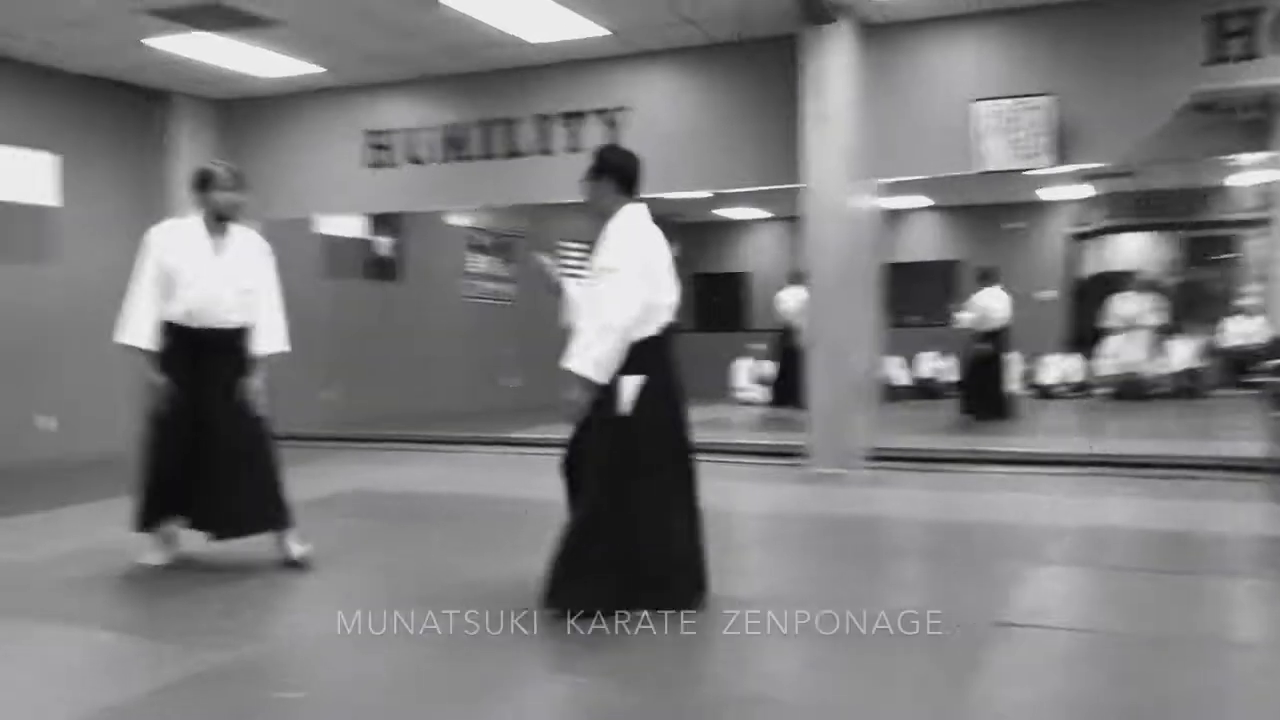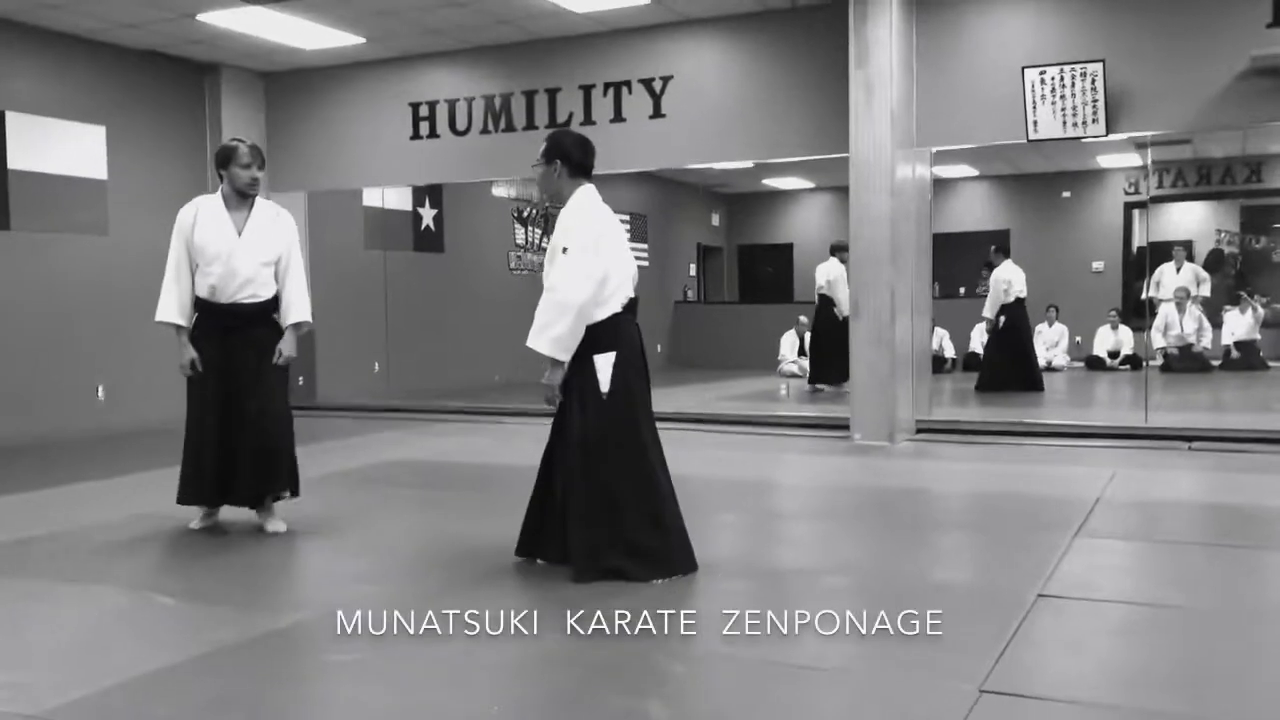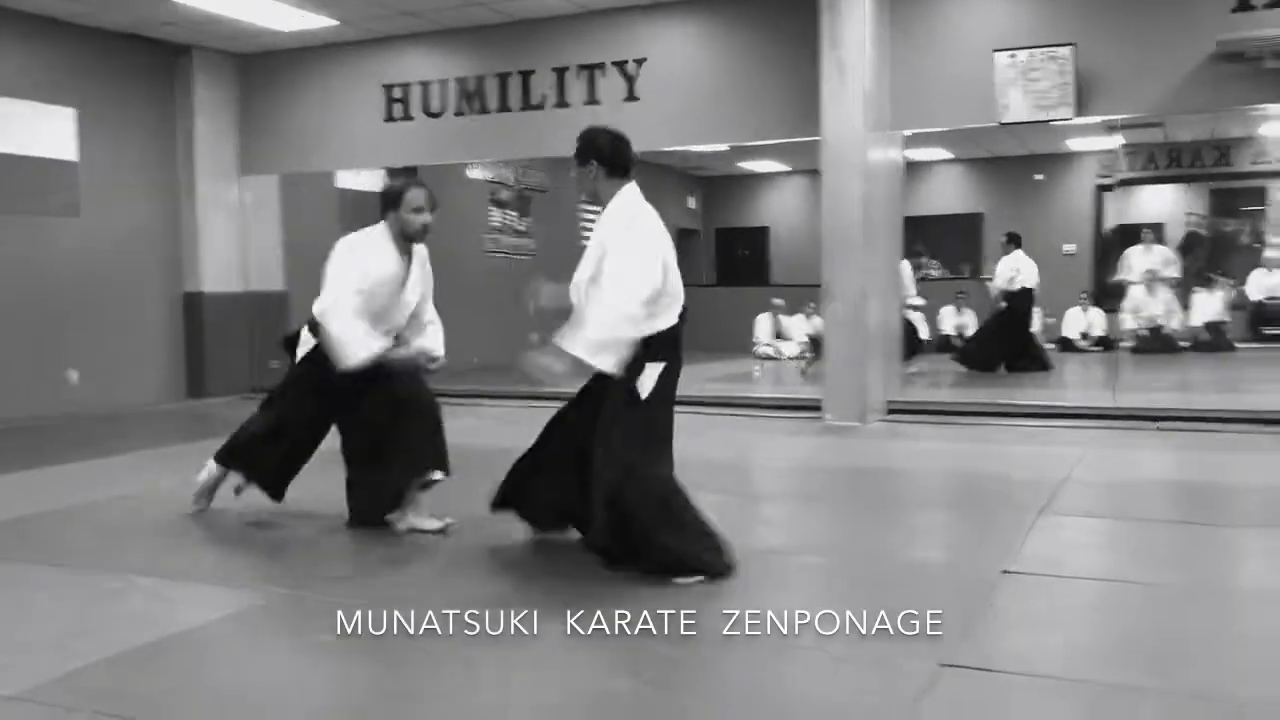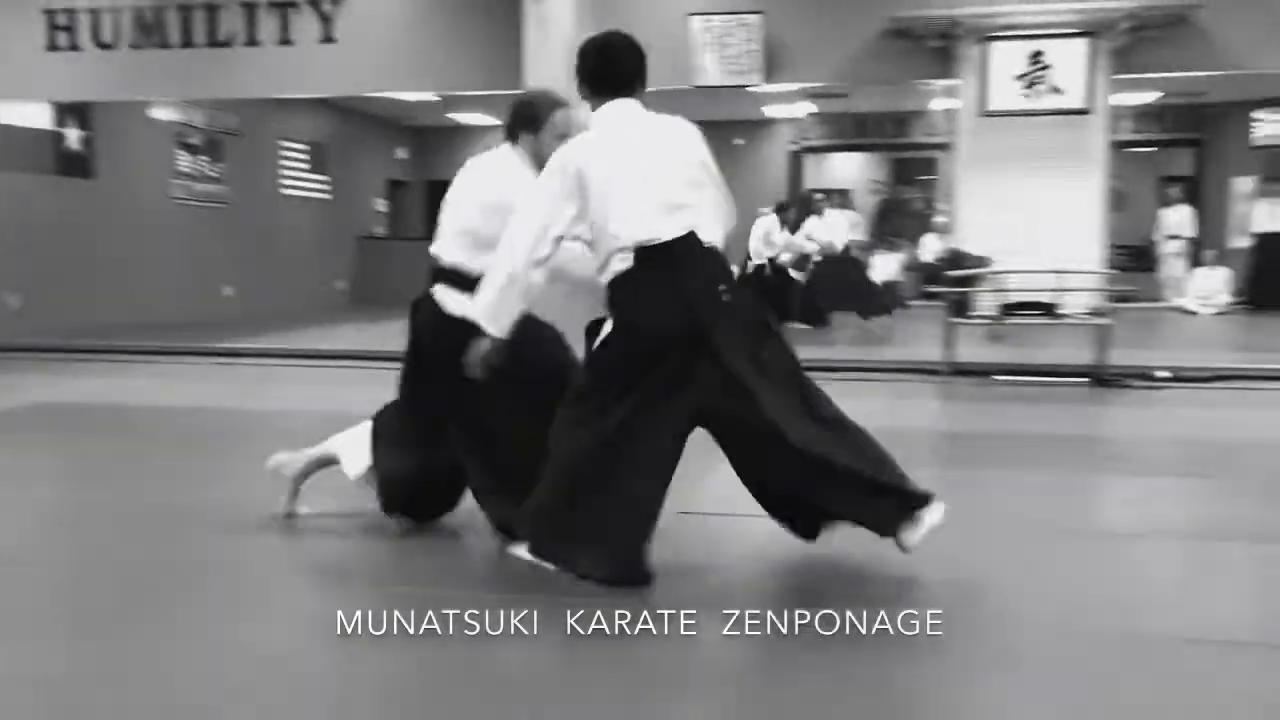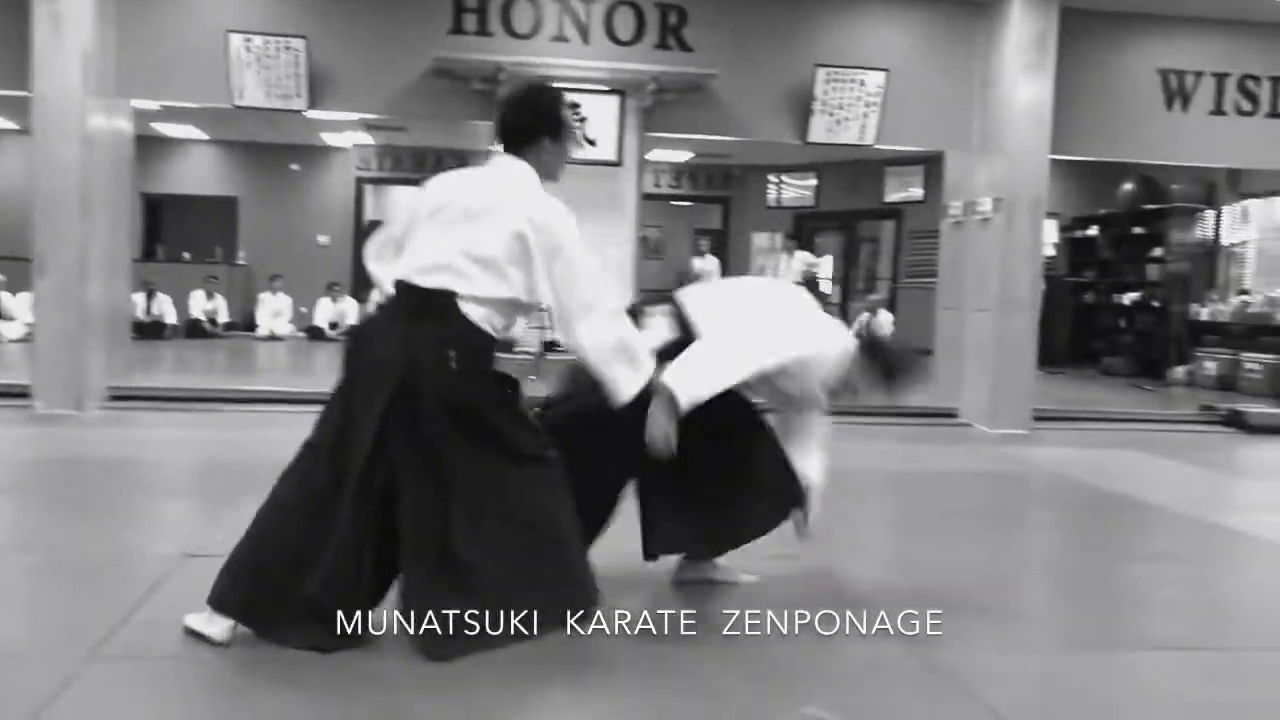
dt=0.7s
person 1, frame 1
left shoulder: (626, 235)
right shoulder: (636, 232)
left elbow: (619, 315)
left wrist: (585, 380)
left hip: (634, 373)
right hip: (638, 371)
left knee: (632, 481)
right knee: (603, 475)
left ankle: (655, 589)
person 1, frame 2
left shoulder: (578, 217)
right shoulder: (590, 213)
left elbow: (570, 296)
left wrist: (554, 361)
right wrist: (565, 357)
left hip: (603, 350)
right hip: (602, 346)
left knee: (619, 456)
right knee: (577, 451)
left ankle: (658, 555)
right ankle: (565, 545)
person 1, frame 3
left shoulder: (631, 224)
right shoulder: (623, 219)
left elbow: (620, 303)
right elbow: (598, 288)
left wrist: (570, 356)
right wrist: (564, 335)
left hip: (647, 358)
right hip: (625, 357)
left knee: (634, 458)
right knee: (575, 431)
left ankle: (696, 554)
right ankle: (564, 514)
person 1, frame 4
left shoulder: (576, 156)
right shoulder: (680, 132)
left elbow: (523, 244)
right elbow: (719, 210)
left wrist: (491, 327)
left hip: (643, 300)
right hip: (706, 282)
left knee: (595, 421)
right knee: (785, 406)
left ankle: (563, 542)
right ankle: (899, 510)
person 1, frame 5
right shoulder: (820, 342)
left elbow: (797, 434)
right elbow: (724, 350)
left wrist: (802, 493)
right wrist: (668, 401)
right hip: (674, 350)
left ankle: (698, 559)
person 2, frame 1
left shoulder: (253, 246)
right shoulder: (167, 236)
left elbow: (264, 306)
right elbow: (147, 298)
left wrist: (258, 367)
right wrist: (150, 363)
left hip: (229, 354)
right hip: (180, 352)
left knee: (248, 444)
right knee: (170, 447)
left ankle: (282, 535)
right ankle: (165, 536)
person 2, frame 2
left shoulder: (279, 219)
right shoulder: (193, 214)
left elbow: (292, 280)
right elbow: (178, 279)
left wrist: (291, 335)
right wrist: (183, 340)
left hip: (261, 327)
right hip: (210, 329)
left knee: (268, 418)
right knee: (207, 421)
left ankle: (266, 506)
right ankle: (210, 506)
person 2, frame 3
left shoulder: (420, 256)
right shoulder: (361, 252)
left elbow: (423, 312)
right elbow: (340, 316)
left wrist: (431, 349)
right wrist: (384, 355)
left hip: (381, 355)
right hip: (326, 355)
left knee: (415, 415)
right knee: (284, 422)
left ankle: (409, 509)
right ankle: (214, 475)
person 2, frame 4
left shoulder: (492, 175)
right shoulder: (509, 185)
right elbow: (553, 249)
left hip: (455, 311)
right hip: (463, 316)
left knee: (426, 423)
right knee: (547, 390)
left ankle: (303, 463)
person 2, frame 5
left shoulder: (445, 186)
right shoulder: (547, 217)
left elbow: (381, 253)
right elbow: (590, 315)
right wrist: (643, 388)
left hip: (386, 339)
right hip: (450, 359)
left knee: (331, 472)
right knee: (517, 479)
left ankle: (230, 608)
right ankle: (519, 610)
